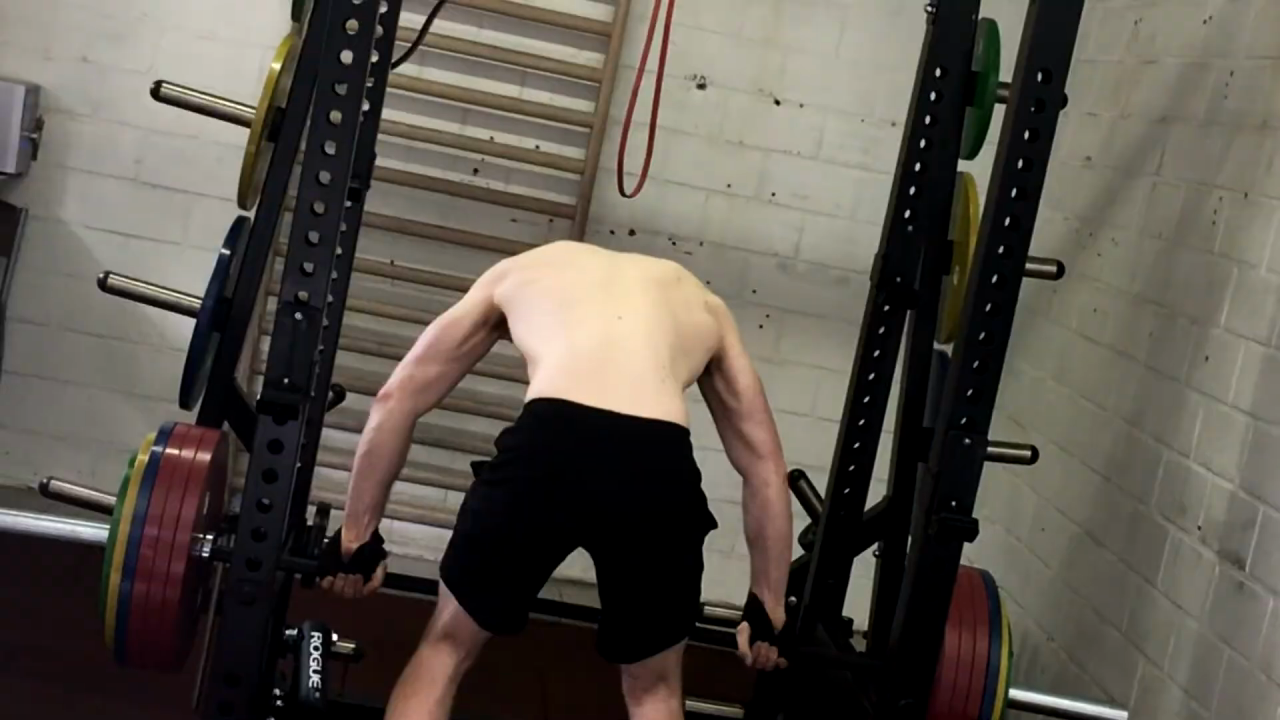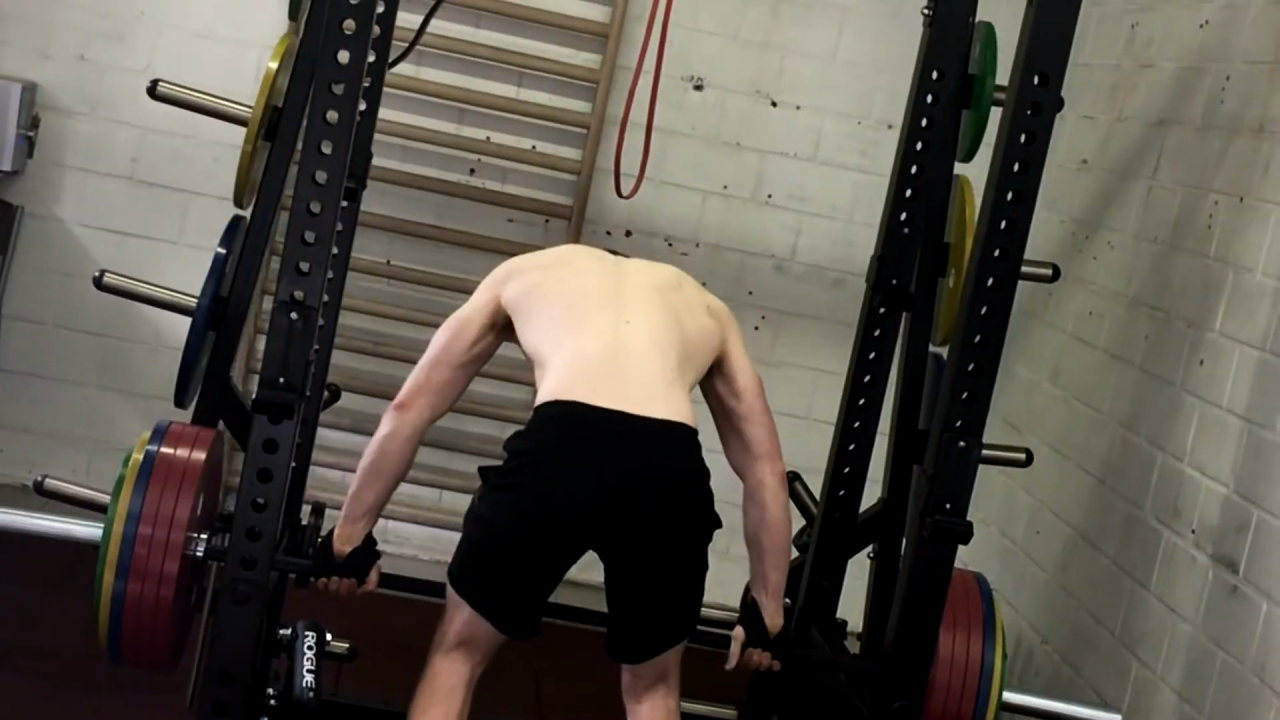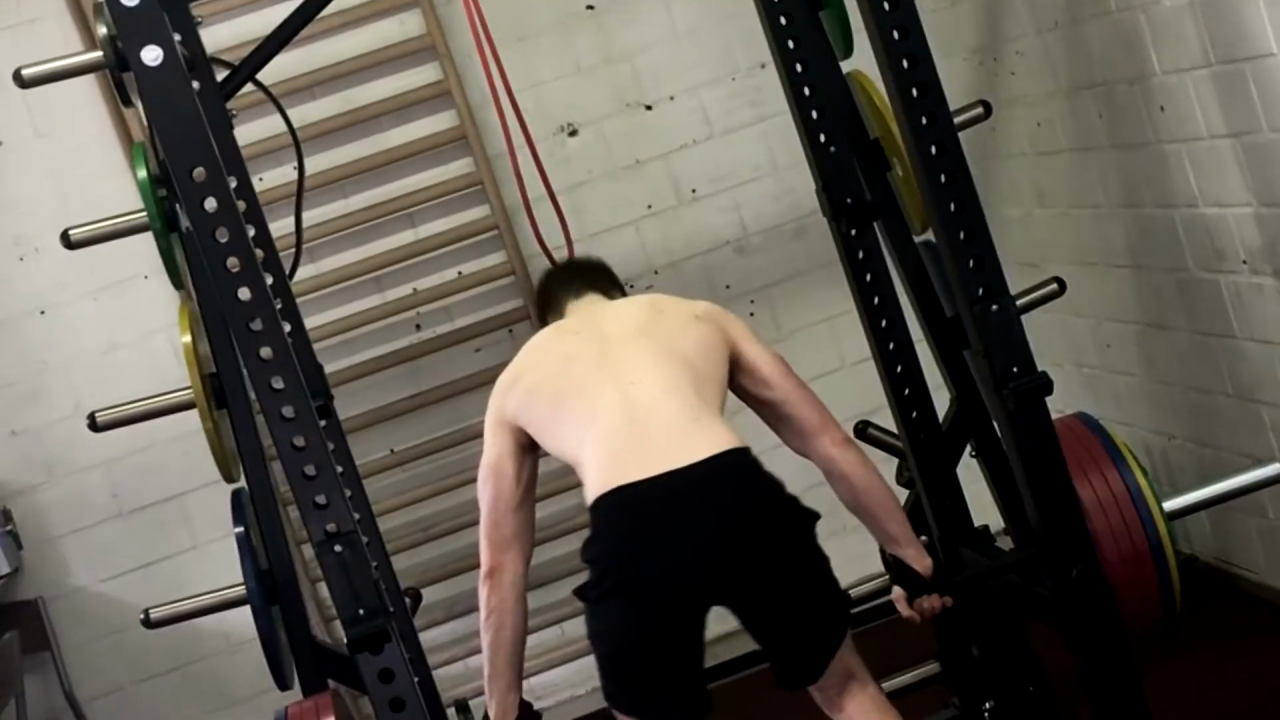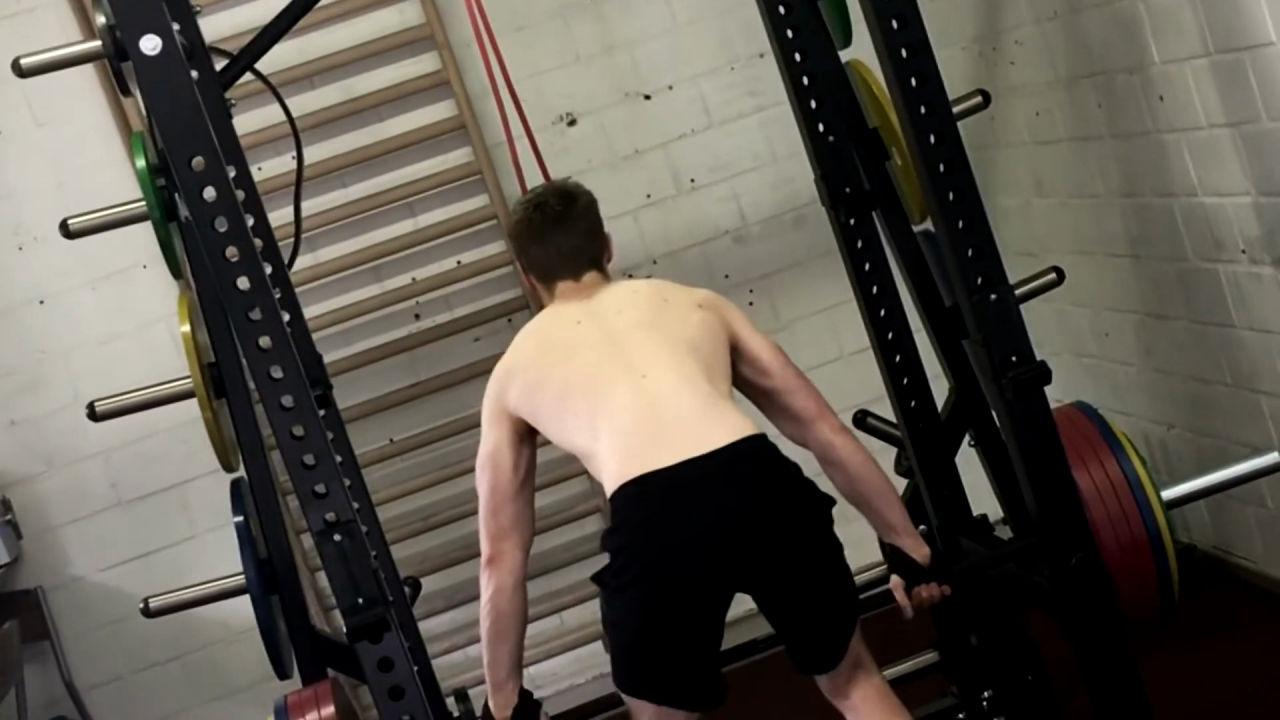
dt=0.4s
person 1, frame 1
left shoulder: (518, 272)
right shoulder: (702, 302)
left elbow: (396, 399)
right elbow: (763, 459)
left wrist: (358, 536)
right wrist: (768, 605)
left hip: (544, 444)
right hip: (647, 471)
left knee: (448, 643)
person 1, frame 2
left shoulder: (526, 272)
right shoulder: (705, 306)
left elbow: (410, 409)
right elbow: (764, 467)
left wrist: (350, 537)
right wrist: (767, 614)
left hip: (558, 454)
right hip: (669, 477)
left knee: (459, 653)
person 1, frame 3
left shoulder: (517, 378)
right shoulder: (699, 315)
left elbow: (500, 565)
right elbow: (829, 443)
right wrist: (912, 556)
left hip: (632, 542)
right hip: (744, 501)
person 1, frame 4
left shoulder: (515, 369)
right shoulder: (696, 303)
left elbow: (501, 554)
right elbow: (823, 431)
right wrist: (910, 545)
left hip: (654, 527)
right hip: (766, 490)
